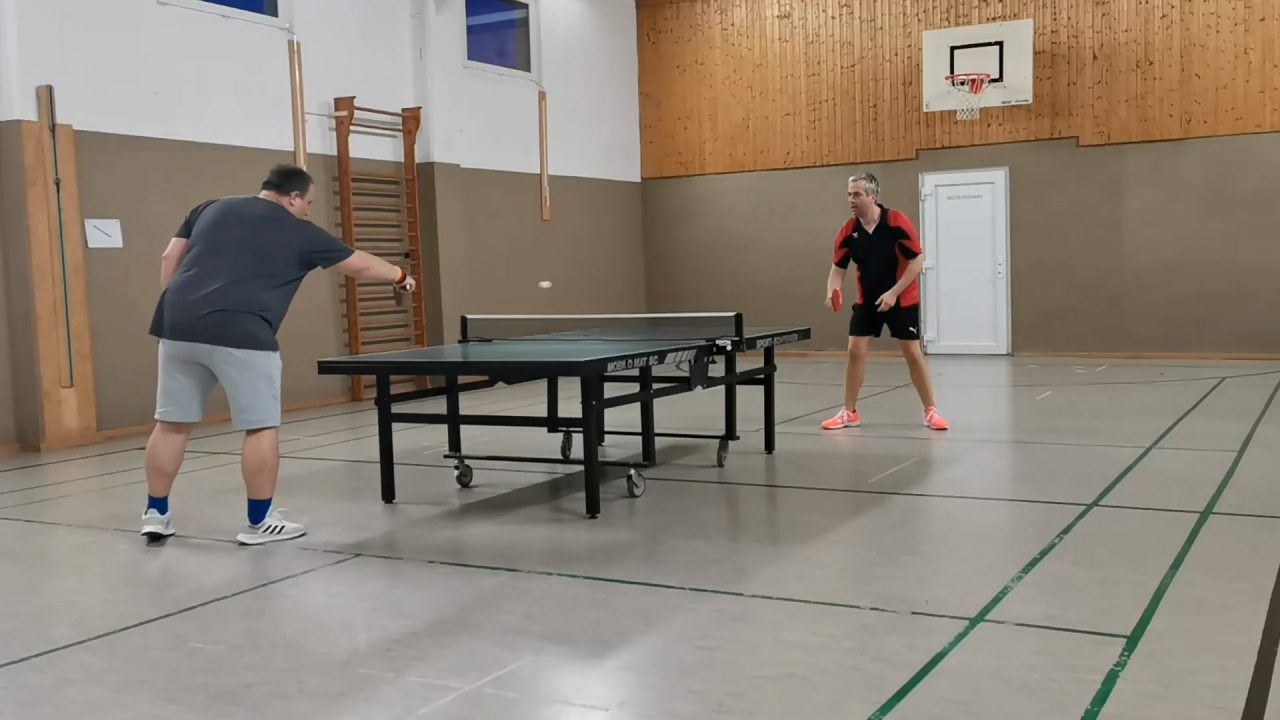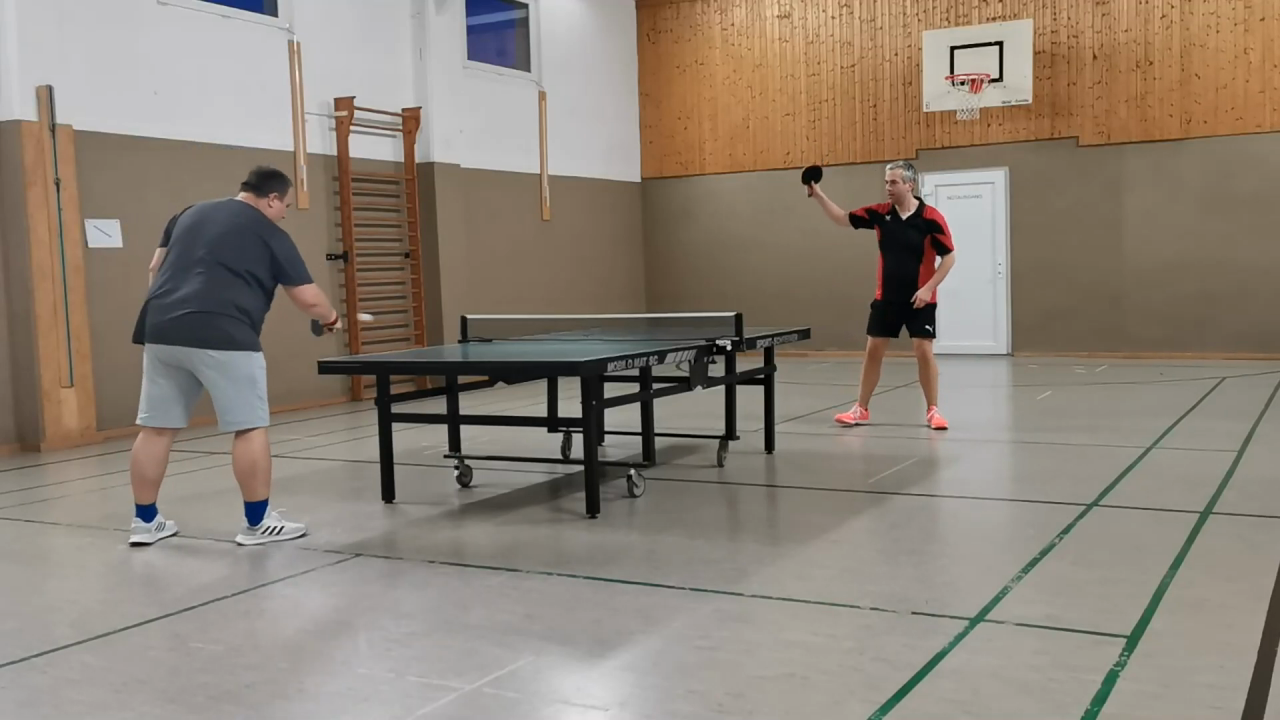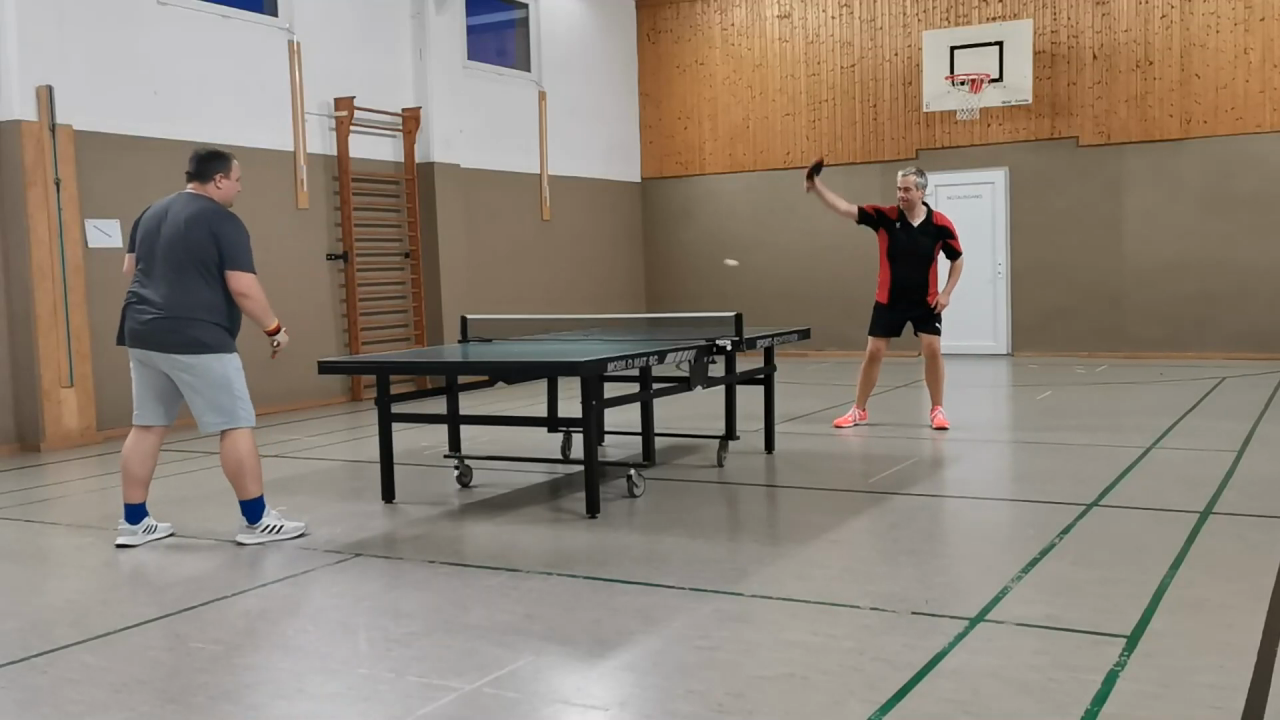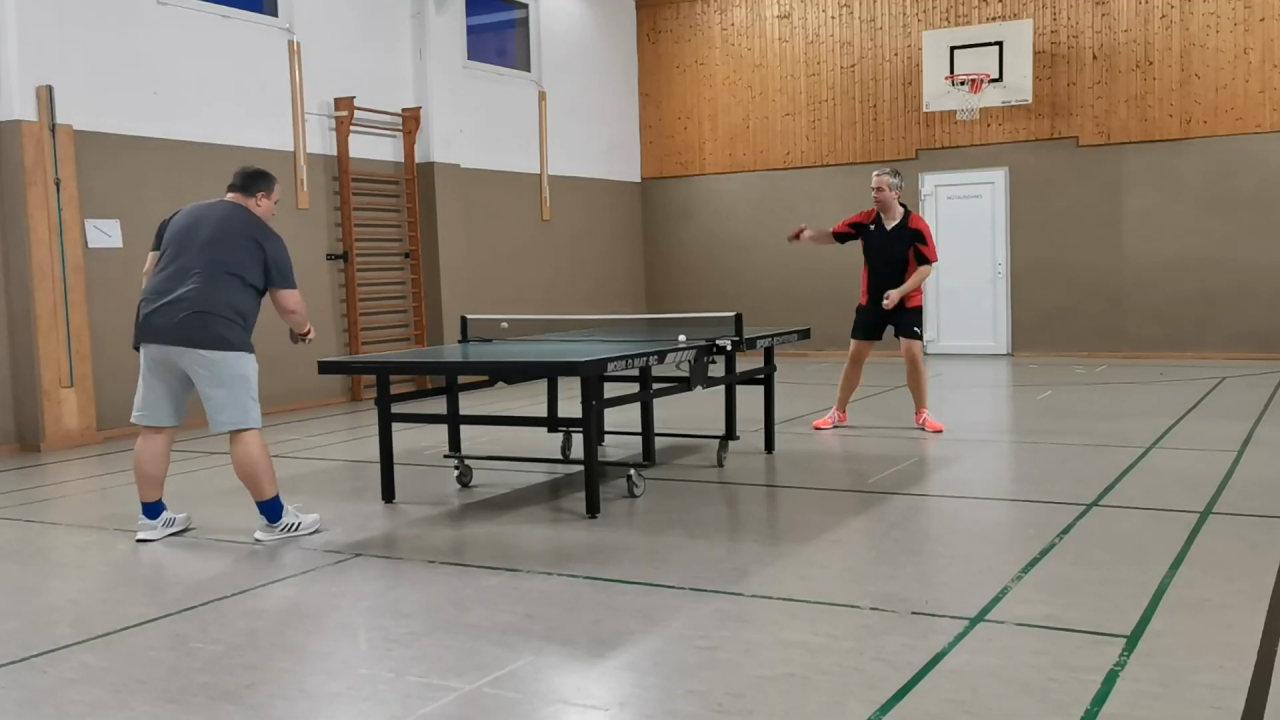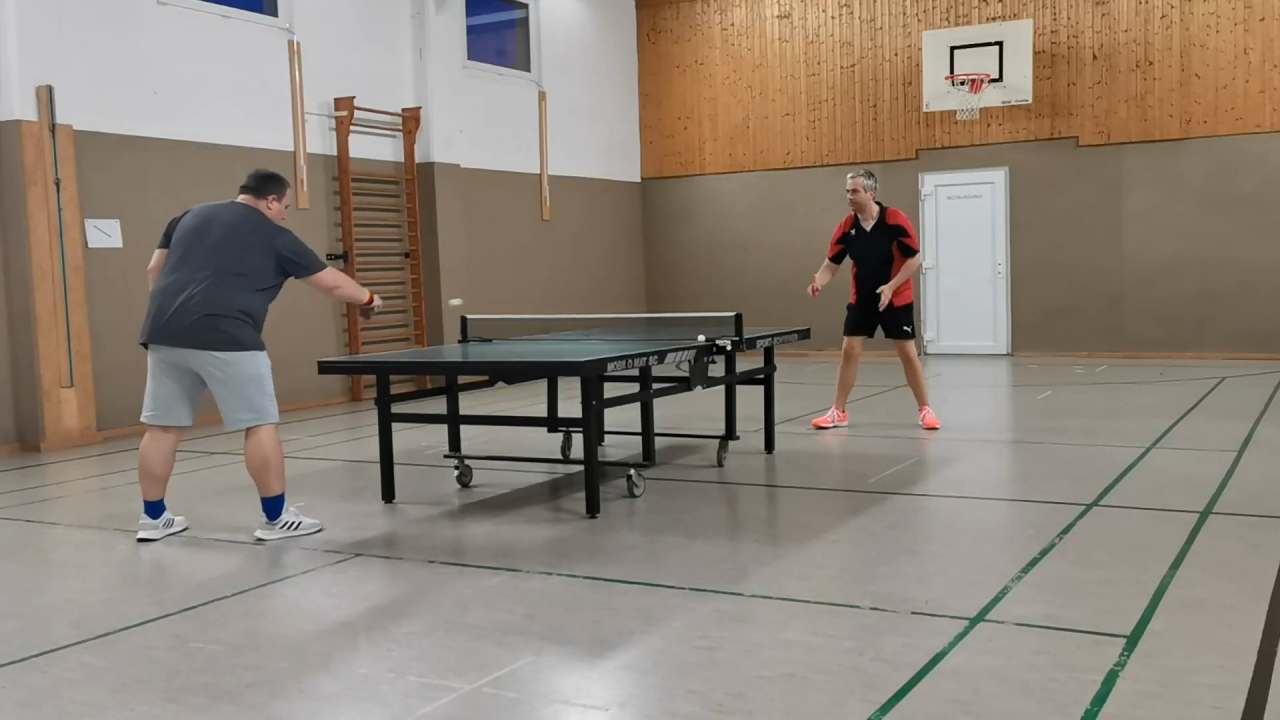
dt=1s
person 1, frame 1
left shoulder: (210, 209)
right shoulder: (298, 232)
left elbow: (170, 258)
right elbow: (358, 264)
left wrist: (179, 309)
right wrist: (399, 275)
left hip: (180, 328)
right hip: (239, 335)
left knee: (172, 423)
right knee: (261, 427)
left ankle: (155, 514)
right ankle: (260, 521)
person 1, frame 2
left shoulder: (189, 214)
right shoulder: (270, 235)
left elbow: (156, 268)
right elbow: (309, 297)
right wrist: (332, 317)
left hip: (162, 333)
right hip: (221, 338)
left knee: (156, 428)
right knee: (250, 427)
left ankle: (144, 520)
right ankle: (258, 522)
person 1, frame 3
left shoulder: (151, 214)
right shoulder: (223, 222)
left elbow: (130, 270)
right elbow: (244, 289)
right wrist: (274, 328)
left hip: (144, 336)
right hip: (199, 340)
left knee: (146, 427)
right knee: (236, 426)
left ankle: (134, 522)
right ankle: (257, 521)
person 1, frame 4
left shoulder: (180, 217)
right shoulder: (262, 236)
left elbow: (150, 271)
right elbow: (289, 303)
right wrist: (305, 329)
left hip: (158, 334)
right hip: (214, 339)
left knee: (156, 427)
right knee: (243, 429)
left ankle: (151, 517)
right ankle: (276, 519)
person 1, frame 5
left shoulder: (189, 217)
right shoulder: (273, 236)
left elbow: (155, 269)
right elbow: (330, 281)
right wrist: (366, 297)
left hip: (166, 336)
right hip: (223, 339)
left knee: (162, 426)
right knee: (259, 425)
left ankle: (153, 518)
right ankle: (276, 518)
person 2, frame 1
left shoulder: (897, 222)
right shoulder: (847, 231)
left elbow: (916, 262)
right elbow: (838, 268)
left wrist: (893, 293)
right wrist: (832, 292)
left hip: (901, 300)
right hip: (865, 301)
left knee: (912, 354)
right knee: (855, 352)
left ankle: (930, 411)
right ankle: (849, 412)
person 2, frame 2
left shoulder: (931, 217)
right shoulder: (880, 213)
left elbow: (949, 257)
right elbow: (842, 218)
left wrist: (928, 288)
right wrist: (818, 194)
left hip: (919, 299)
right hip: (886, 298)
left knee: (924, 352)
right knee: (873, 352)
left ankle: (932, 411)
right ankle: (861, 409)
person 2, frame 3
left shoulder: (941, 224)
right shoulder: (886, 217)
left elbow: (957, 259)
right elbow: (846, 208)
left wrist: (946, 292)
right wrist: (819, 190)
left hip: (926, 301)
right hip: (889, 301)
left knee: (932, 351)
right knee: (873, 354)
left ankle: (937, 410)
right ankle: (858, 411)
person 2, frame 4
left shoulder: (916, 226)
right shoulder: (865, 220)
left elbow: (926, 266)
right elbow: (831, 236)
left wrist: (900, 291)
right wrist: (809, 234)
left hip: (907, 302)
right hip: (870, 302)
left knee: (913, 354)
right knee: (855, 355)
left ankle: (922, 413)
right ankle: (839, 411)
person 2, frame 5
left shoulder: (896, 220)
right shoulder: (845, 228)
left elbow: (914, 259)
right elbow: (831, 263)
left wrist: (891, 286)
right wrist: (819, 280)
left hip: (896, 300)
right hip: (861, 301)
left knee: (907, 353)
right knee: (849, 352)
left ankle: (925, 410)
right ankle: (838, 412)
